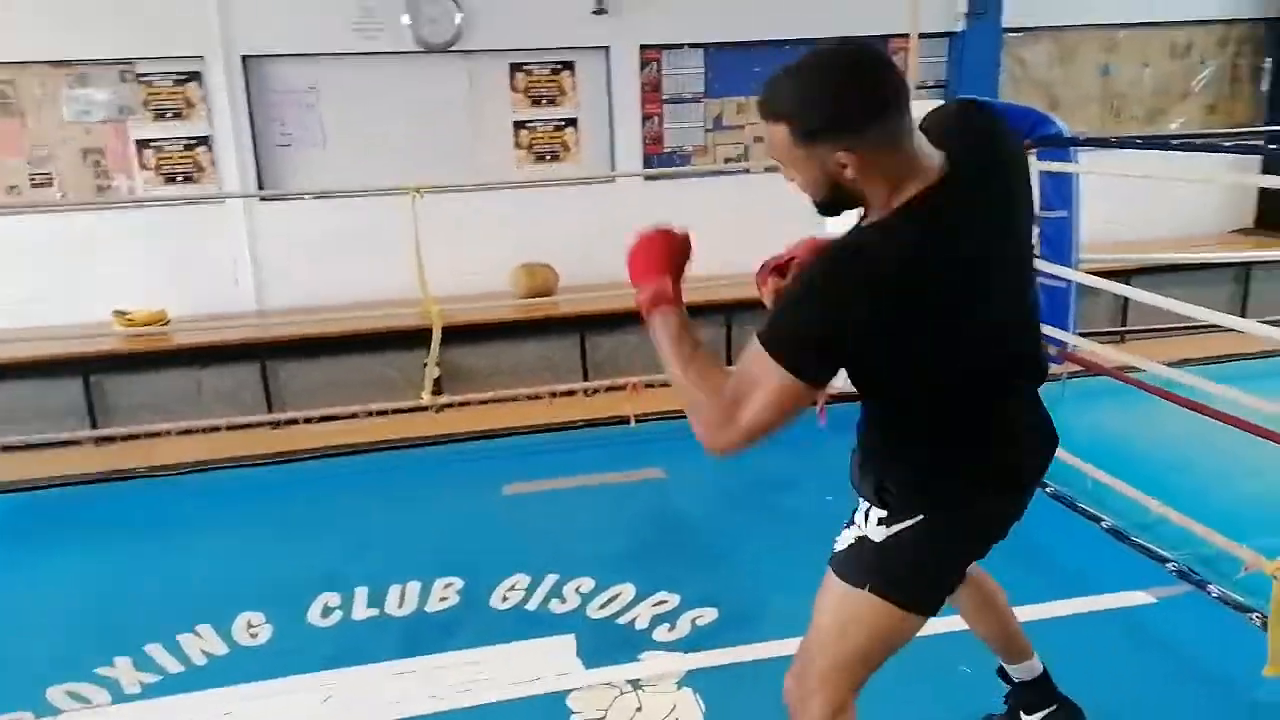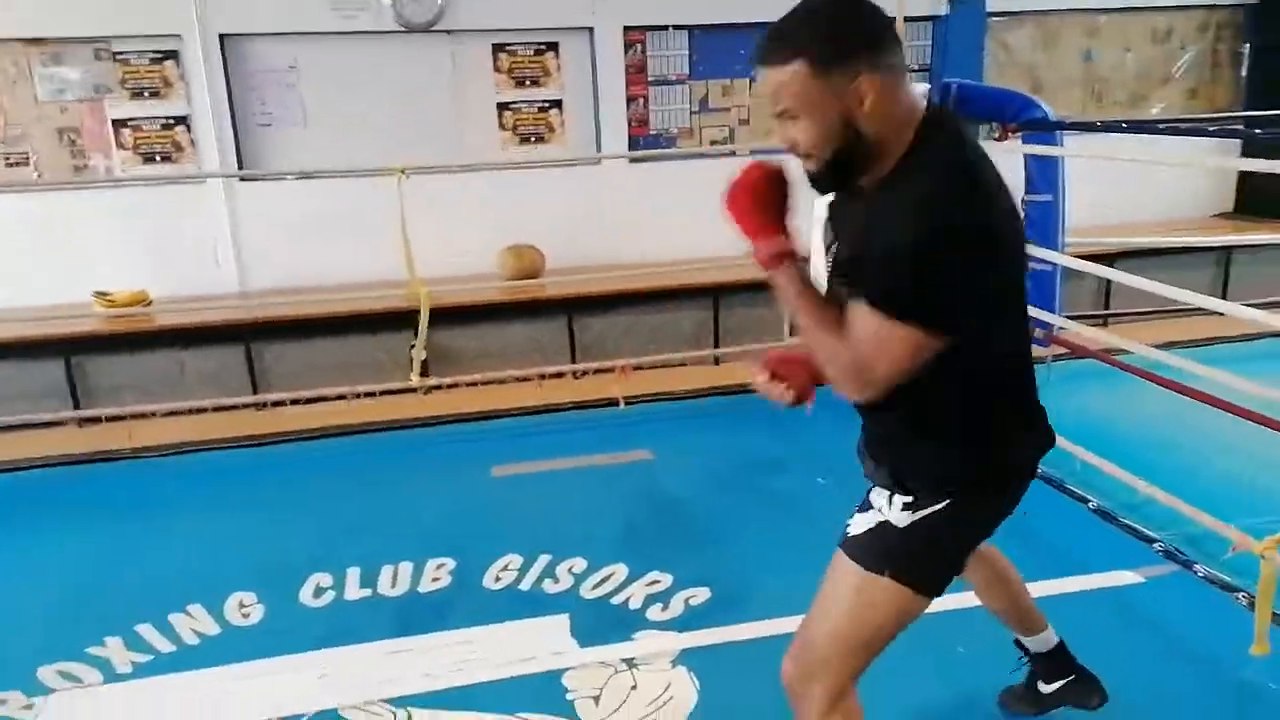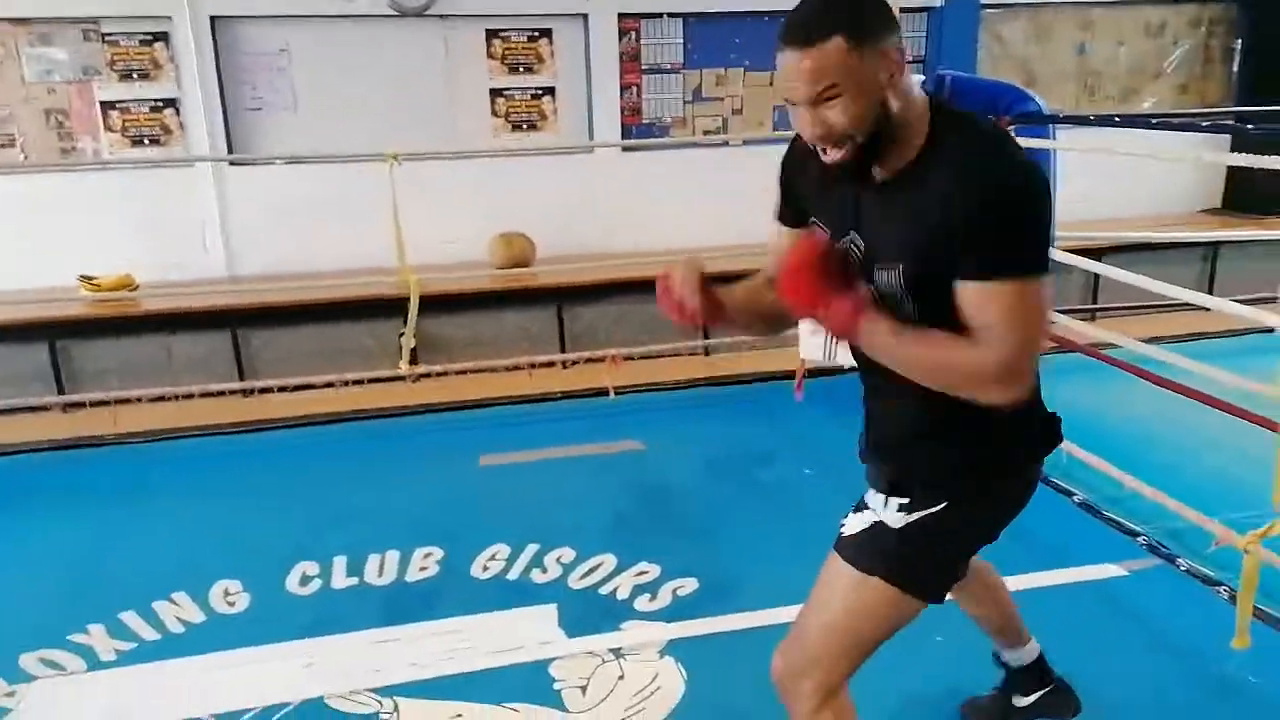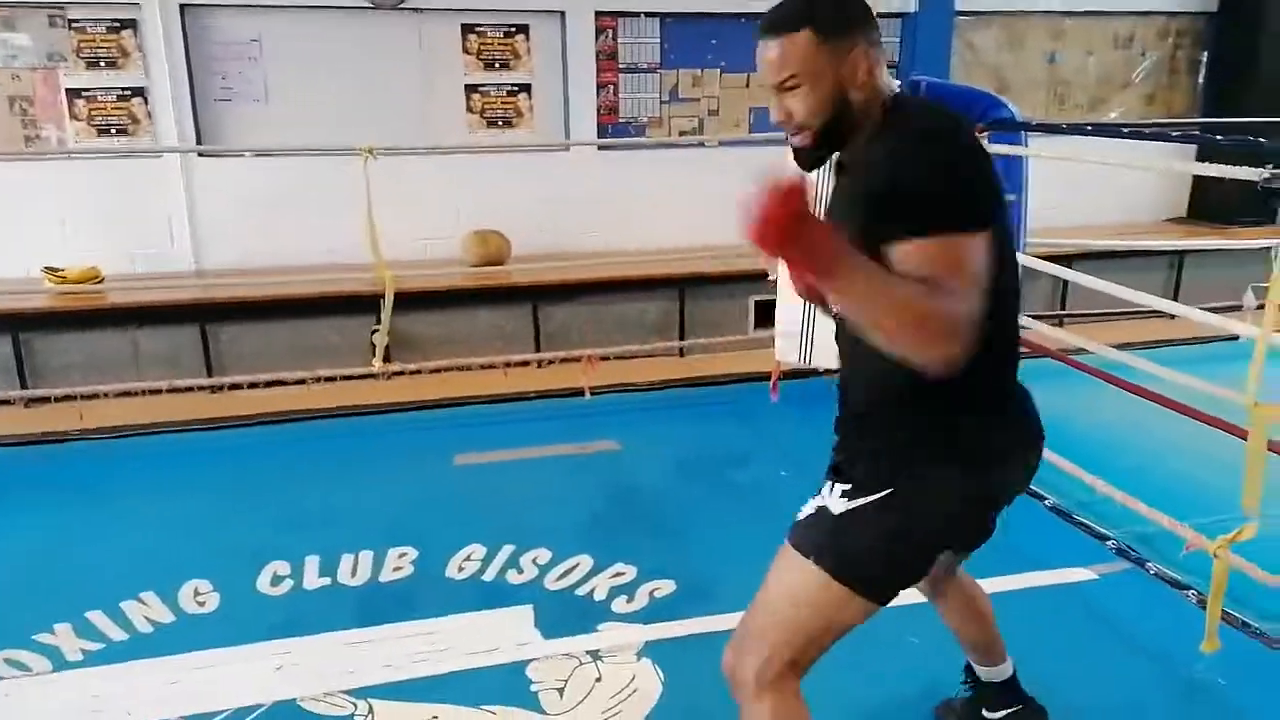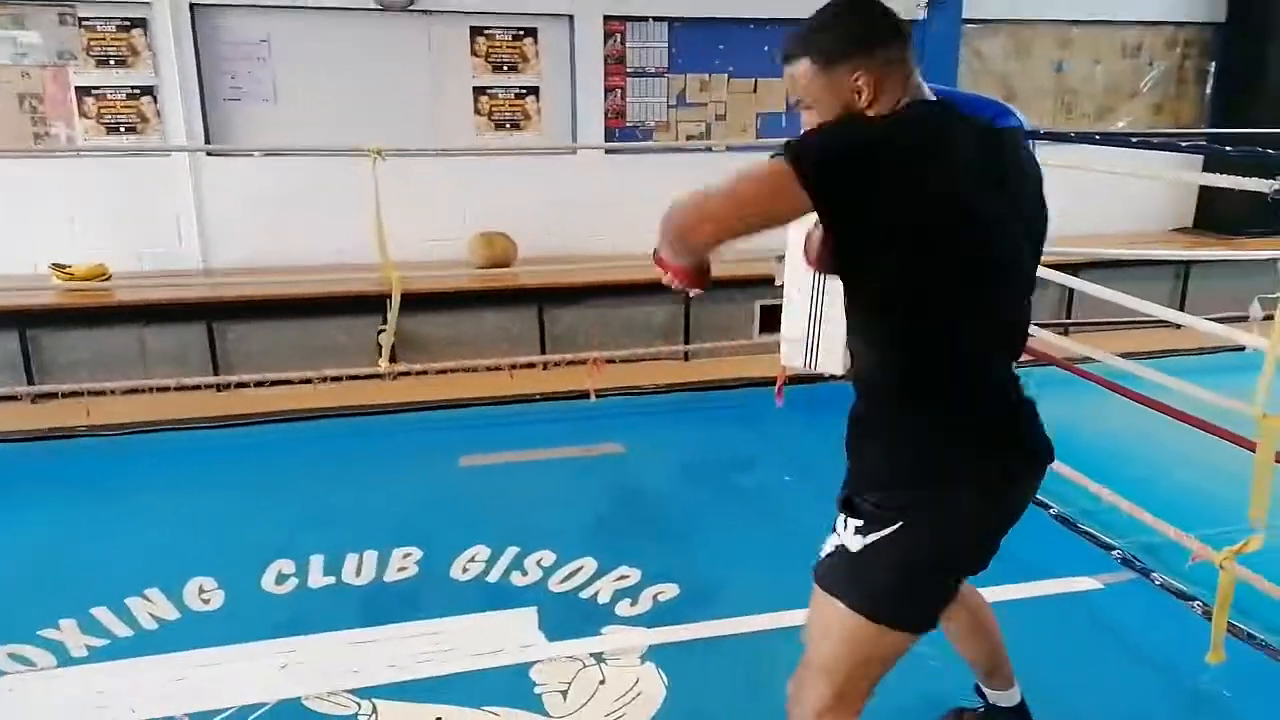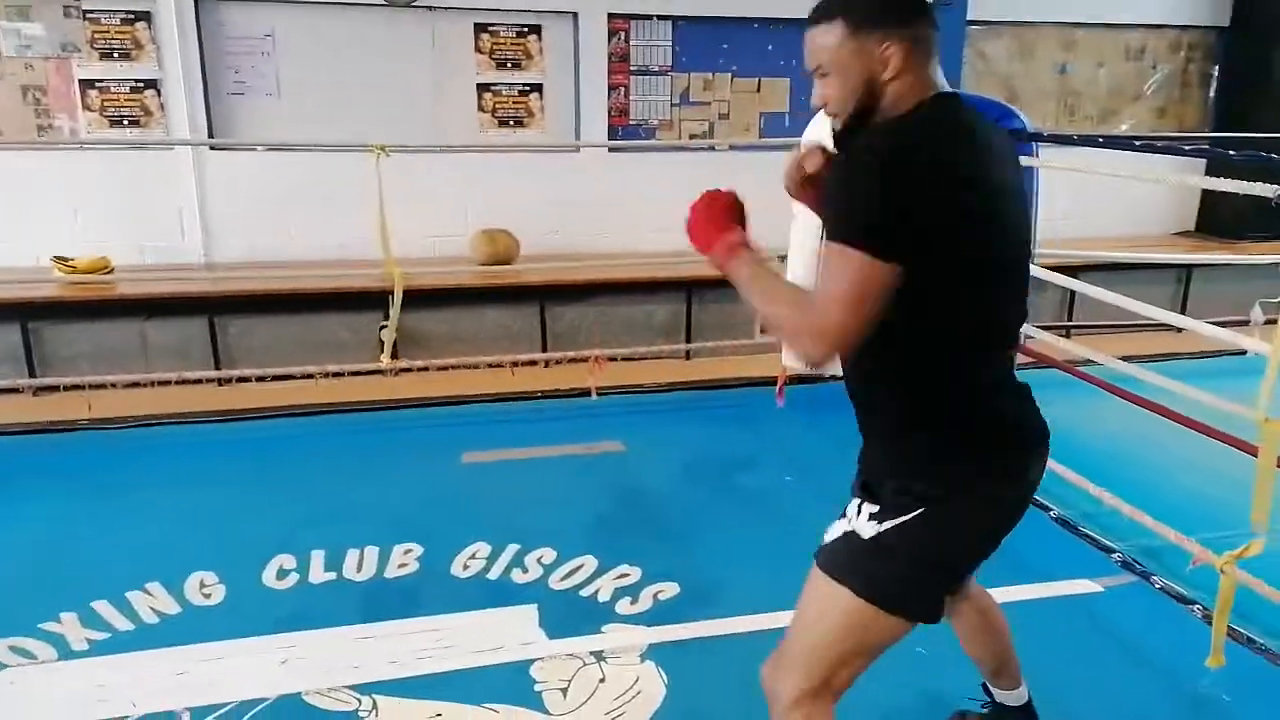
dt=0.1s
person 1, frame 1
left shoulder: (858, 277)
right shoulder: (968, 131)
left elbow: (726, 429)
left wrist: (657, 293)
left hip: (939, 490)
right knee: (942, 573)
person 1, frame 2
left shoulder: (928, 217)
left elbow: (860, 375)
right elbow: (871, 314)
left wrist: (773, 251)
right wrist: (811, 358)
left hip: (946, 465)
right hip: (987, 431)
right knee: (958, 548)
person 1, frame 3
left shoulder: (987, 180)
right shoulder: (822, 166)
left elbow: (1005, 375)
right elbow: (789, 296)
left wrist: (846, 311)
right wrist: (713, 303)
left hip: (961, 456)
right hip: (925, 441)
right knee: (947, 560)
person 1, frame 4
left shoulder: (914, 146)
right shoulder: (864, 147)
left elbow: (935, 335)
left wrist: (815, 249)
right wrist: (818, 268)
left hip: (914, 459)
right knee: (934, 567)
person 1, frame 5
left shoulder: (864, 148)
right shoulder: (1004, 148)
left elbow: (694, 221)
left wrist: (680, 256)
left hip: (925, 476)
right hip: (996, 450)
right knee: (941, 584)
person 1, frame 6
left shoulder: (892, 156)
right shoulder: (965, 137)
left elbow: (821, 335)
left wrist: (729, 244)
right wrist: (828, 199)
left hip: (936, 471)
right hip: (995, 445)
right knee: (944, 577)
